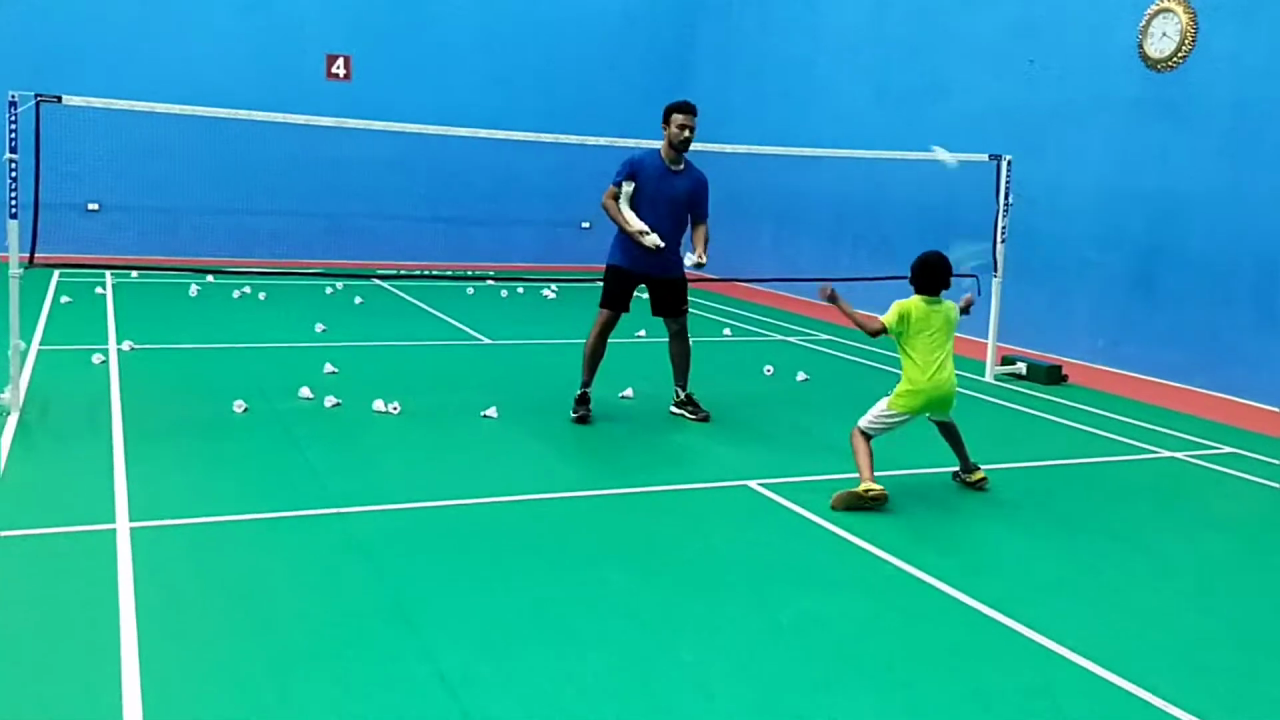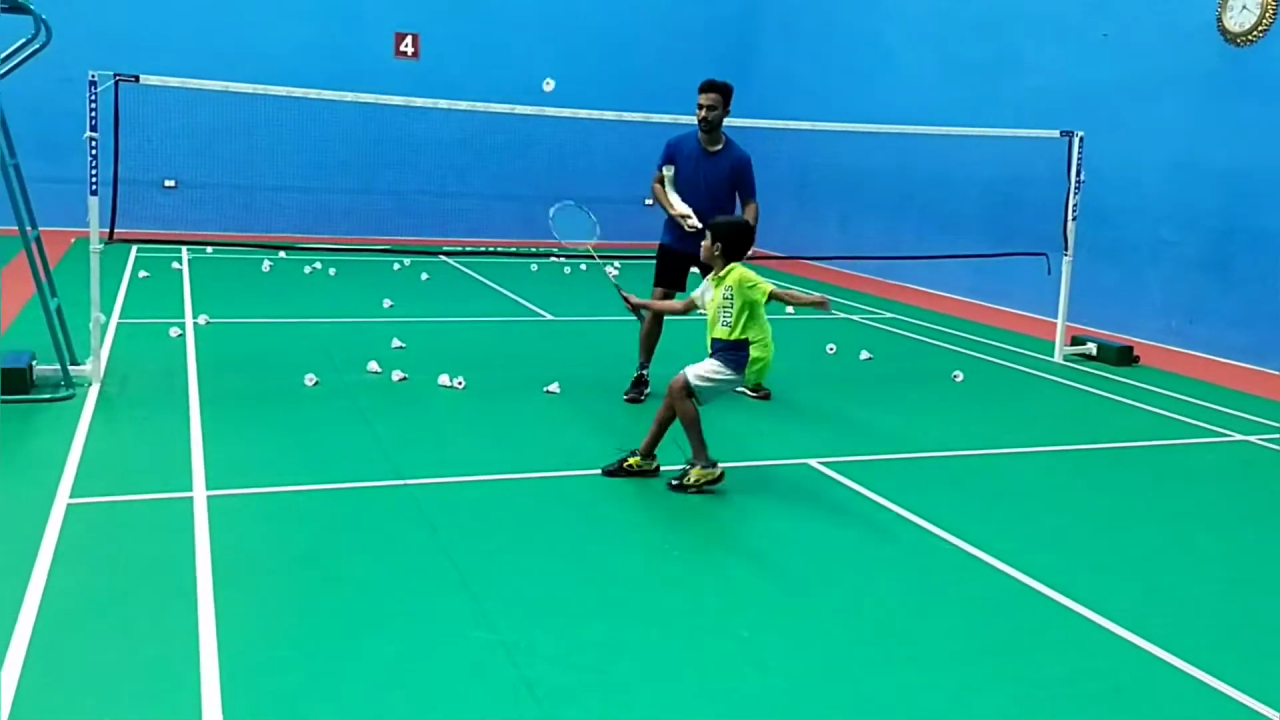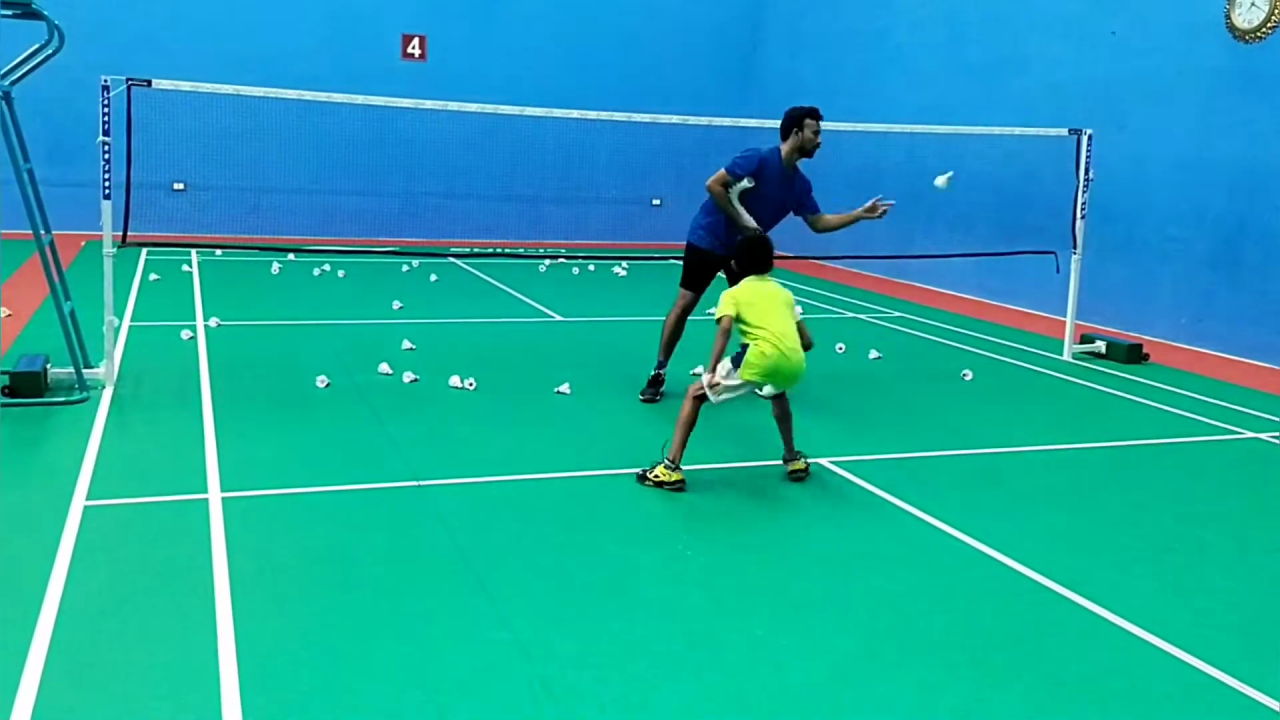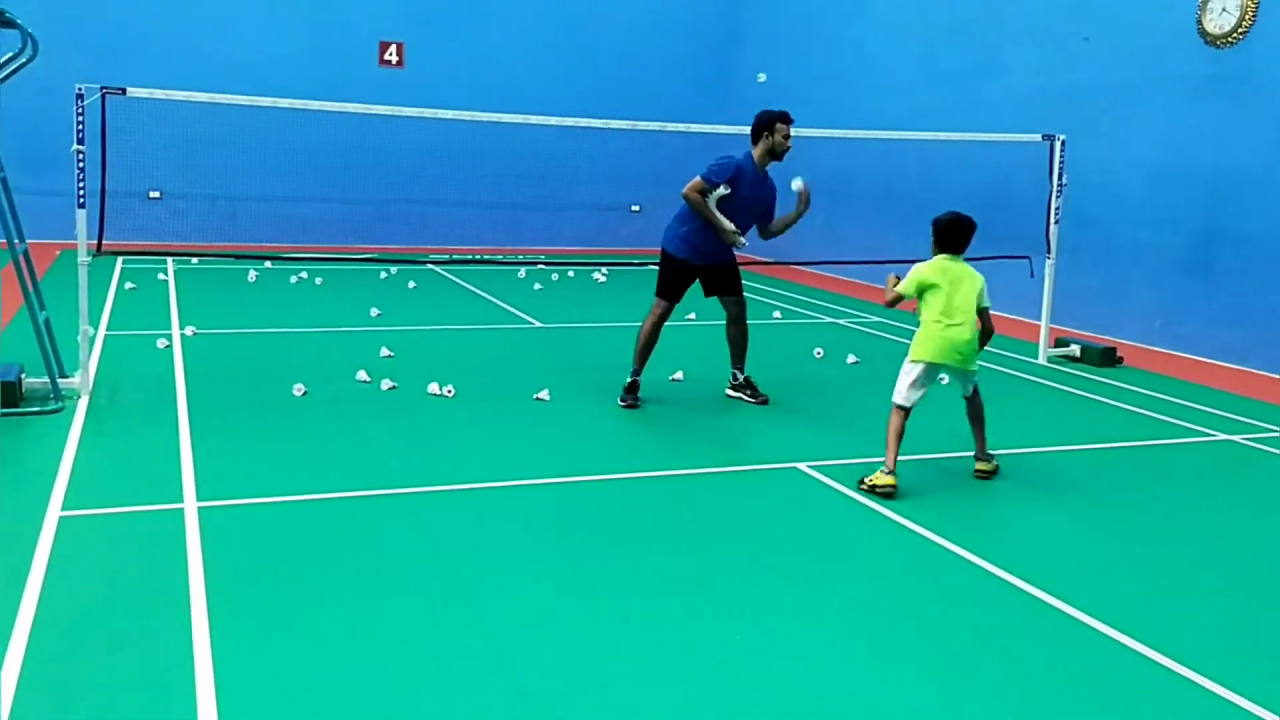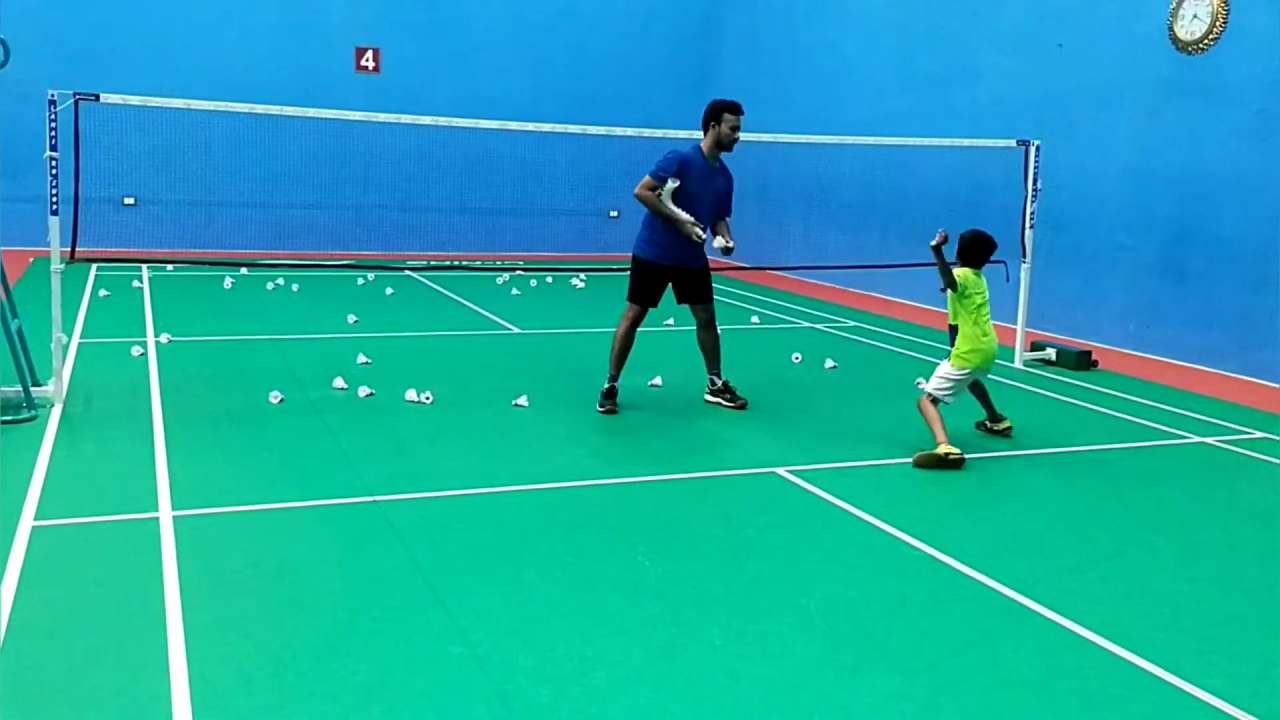
dt=1s
person 1, frame 1
left shoulder: (697, 179)
right shoulder: (637, 163)
left elbow: (700, 223)
right elbow: (608, 200)
left wrist: (700, 251)
right wrist: (630, 228)
left hip: (668, 267)
right hip: (625, 260)
left knee: (679, 329)
right knee: (604, 322)
left ankle: (681, 397)
right ankle: (583, 393)
person 1, frame 2
left shoulder: (739, 158)
right shoulder: (676, 145)
left elbow: (750, 204)
right elbow: (657, 184)
right wrist: (673, 211)
right hip: (676, 241)
right knee: (658, 302)
right ankle: (642, 375)
person 1, frame 3
left shoulder: (800, 183)
right shoulder: (758, 159)
left elbow: (819, 223)
right elbow: (713, 185)
left wrist: (861, 214)
right wrist: (741, 221)
right hip: (707, 240)
right knee: (684, 304)
right ankle: (658, 374)
person 1, frame 4
left shoulder: (767, 185)
right shoulder: (733, 166)
left elbow: (767, 231)
right elbow: (689, 192)
left wrist: (800, 209)
right wrist: (720, 227)
left hip: (720, 255)
right hip: (682, 248)
left knee: (737, 310)
right knee: (660, 312)
left ankle: (738, 380)
right ankle: (634, 380)
person 1, frame 5
left shoulder: (725, 175)
right shoulder: (681, 159)
left elbow: (720, 217)
right elbow: (641, 191)
left wrist: (725, 238)
right wrist: (678, 219)
left hip: (692, 258)
right hip: (653, 252)
left knee: (707, 317)
right knee: (633, 316)
left ankle: (716, 385)
right ankle: (611, 386)
person 2, frame 1
left shoulder: (904, 308)
right shoulder: (949, 311)
left elbow: (873, 329)
left wrist: (838, 302)
right wrist: (965, 304)
left hip: (913, 392)
right hip: (945, 390)
left knee: (860, 433)
right knee: (942, 419)
left ankle: (868, 485)
right ankle: (971, 472)
person 2, frame 2
left shoulder: (740, 277)
right shoulder: (713, 281)
left elbow: (781, 295)
right elbow: (681, 306)
left wrist: (814, 300)
right wrist: (642, 303)
left hip: (745, 358)
right hip: (726, 354)
left knee: (679, 388)
right knee: (676, 389)
left ankle: (704, 466)
right ankle: (644, 458)
person 2, frame 3
left shoulder: (732, 295)
right shoulder: (784, 293)
left elbow: (724, 329)
right elbow: (807, 341)
left wrist: (712, 372)
left hip: (763, 360)
right hip: (795, 365)
left knee: (694, 395)
right knee: (776, 393)
left ankle: (671, 469)
right ankle: (793, 459)
person 2, frame 4
left shoulder: (924, 269)
right shoulder: (976, 277)
left elbow: (890, 300)
right elbow: (988, 328)
left wrist: (891, 282)
right wrist: (974, 350)
left hip: (928, 348)
right hip: (964, 348)
left knee: (900, 408)
right knee: (972, 395)
left ankle: (887, 472)
right ankle: (983, 459)
person 2, frame 5
left shoulder: (961, 277)
right shoulder: (979, 278)
left elbow: (948, 279)
left wrist: (937, 251)
left hip: (967, 353)
right hip: (987, 350)
left knee: (926, 399)
right knee: (970, 379)
left ankle: (945, 448)
right ankle: (997, 421)
